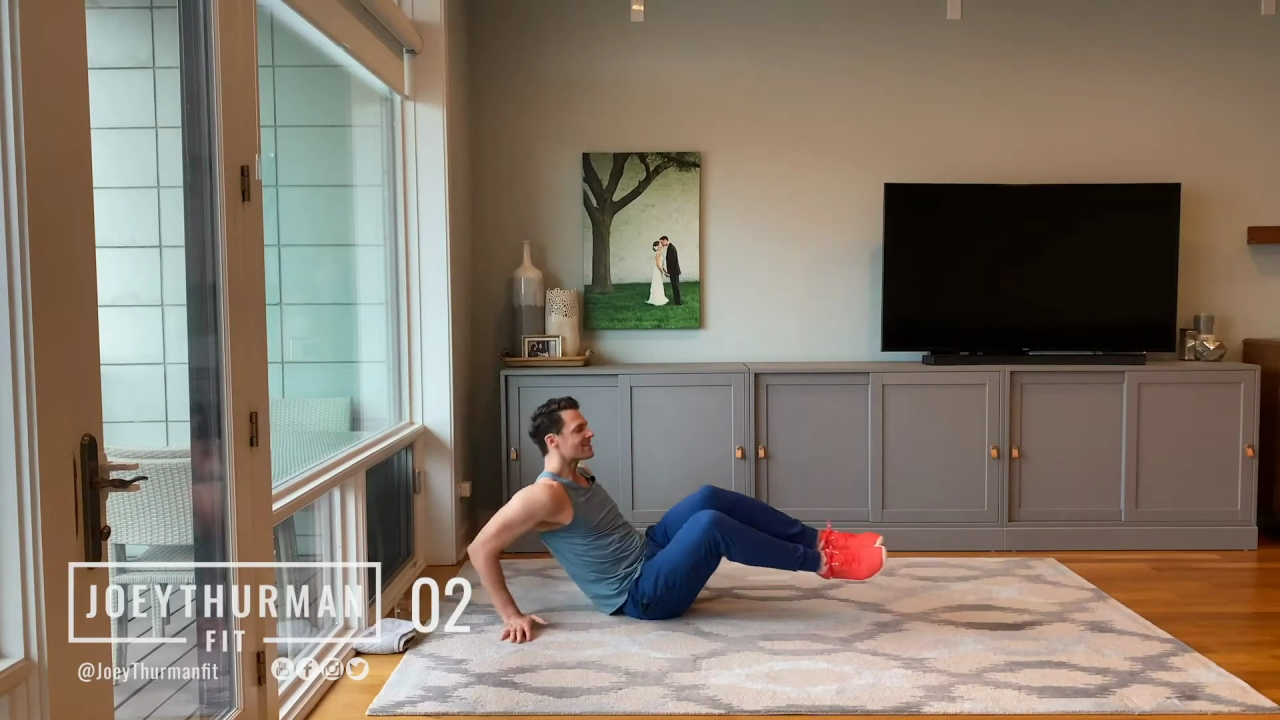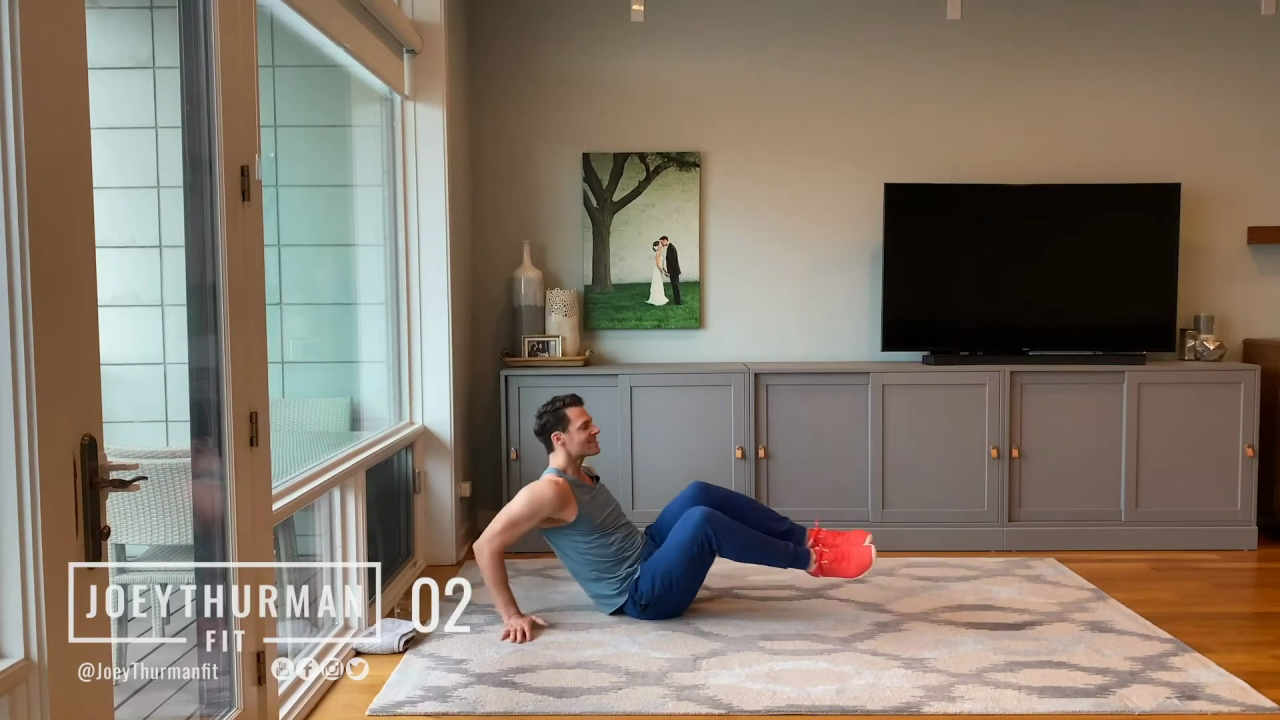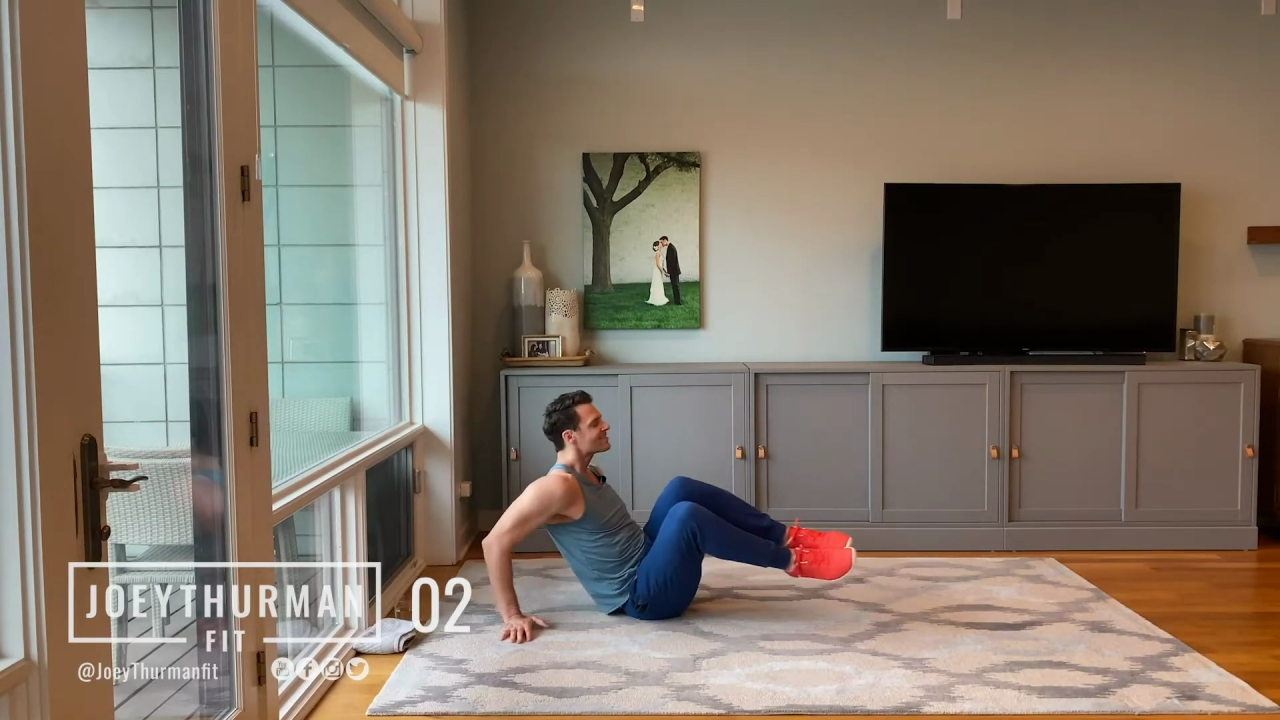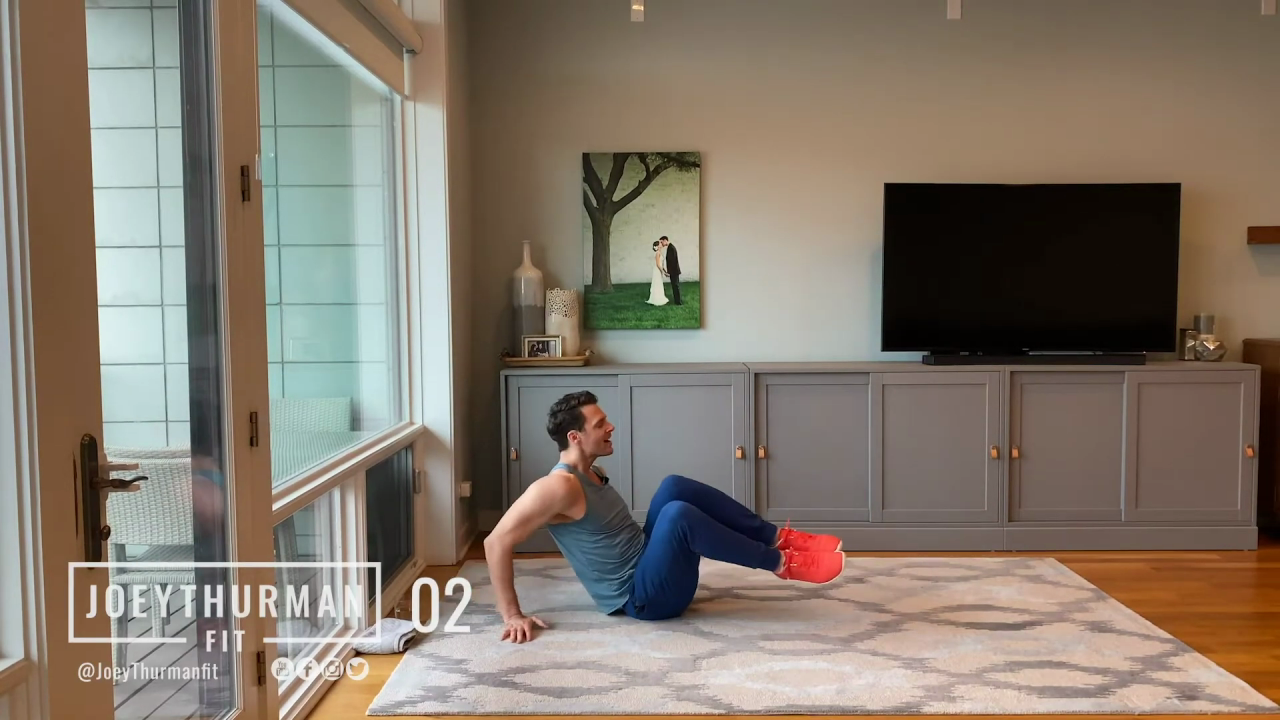
dt=0.1s
person 1, frame 1
left shoulder: (580, 475)
right shoulder: (544, 496)
right elbow: (480, 549)
right wrist: (511, 615)
left hip: (651, 553)
right hip: (642, 596)
left knee: (706, 498)
right knee: (710, 524)
left ankle: (817, 541)
right ankle: (820, 562)
person 1, frame 2
left shoulder: (583, 473)
right shoulder: (548, 492)
right elbow: (486, 547)
right wrist: (512, 616)
left hip: (649, 553)
right hip: (643, 596)
left knee: (698, 494)
right knee: (703, 520)
left ankle: (807, 539)
right ankle: (810, 560)
person 1, frame 3
left shoulder: (587, 472)
right shoulder: (557, 487)
right elbow: (495, 542)
right wrist: (512, 615)
left hip: (649, 561)
right hip: (643, 597)
left knee: (681, 490)
right knee: (687, 514)
left ankle: (787, 538)
right ankle: (791, 561)
person 1, frame 4
left shoulder: (590, 473)
right shoulder: (558, 487)
right elbow: (497, 542)
right wrist: (512, 616)
left hip: (648, 559)
right hip: (642, 598)
left knee: (674, 488)
right knee: (678, 513)
left ankle: (778, 539)
right ankle: (780, 562)
